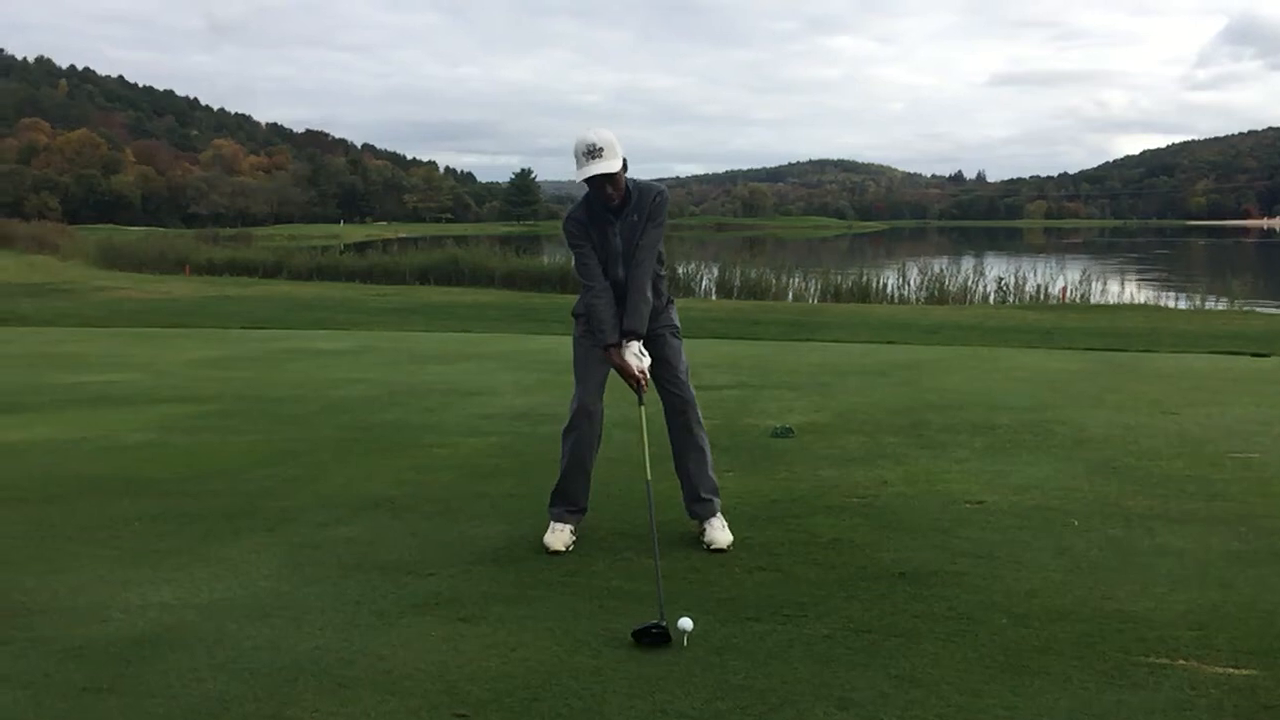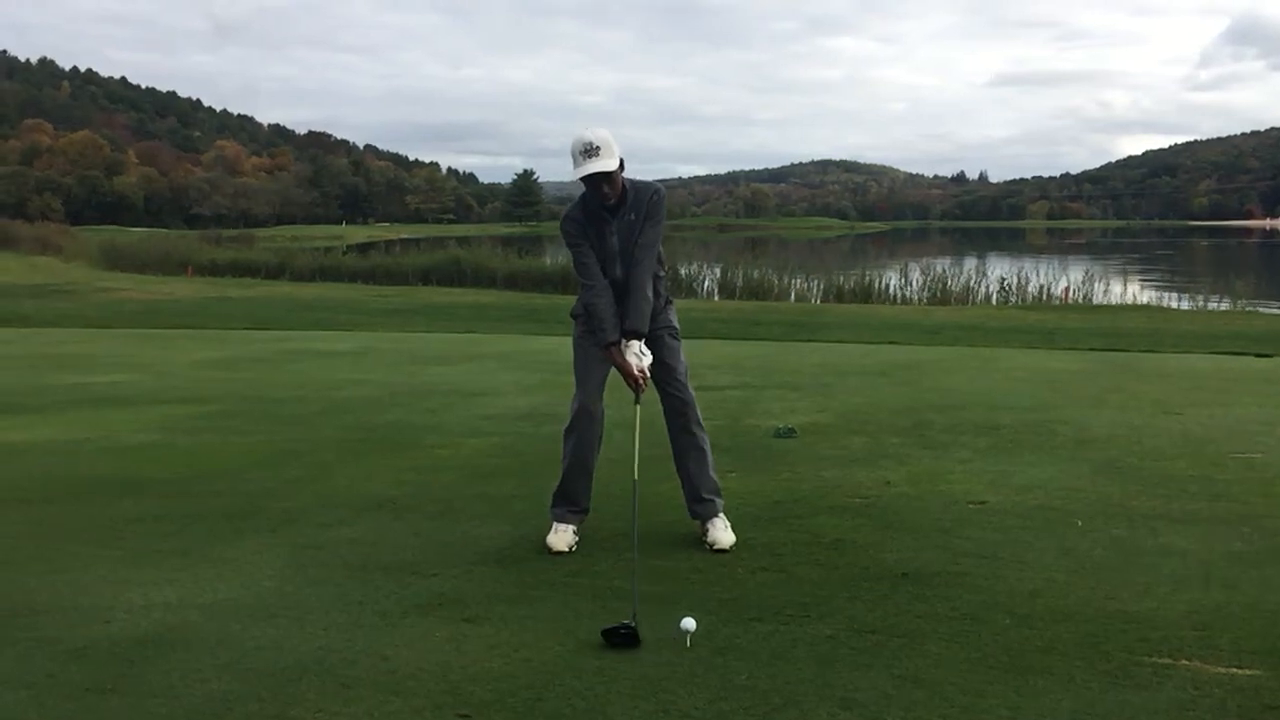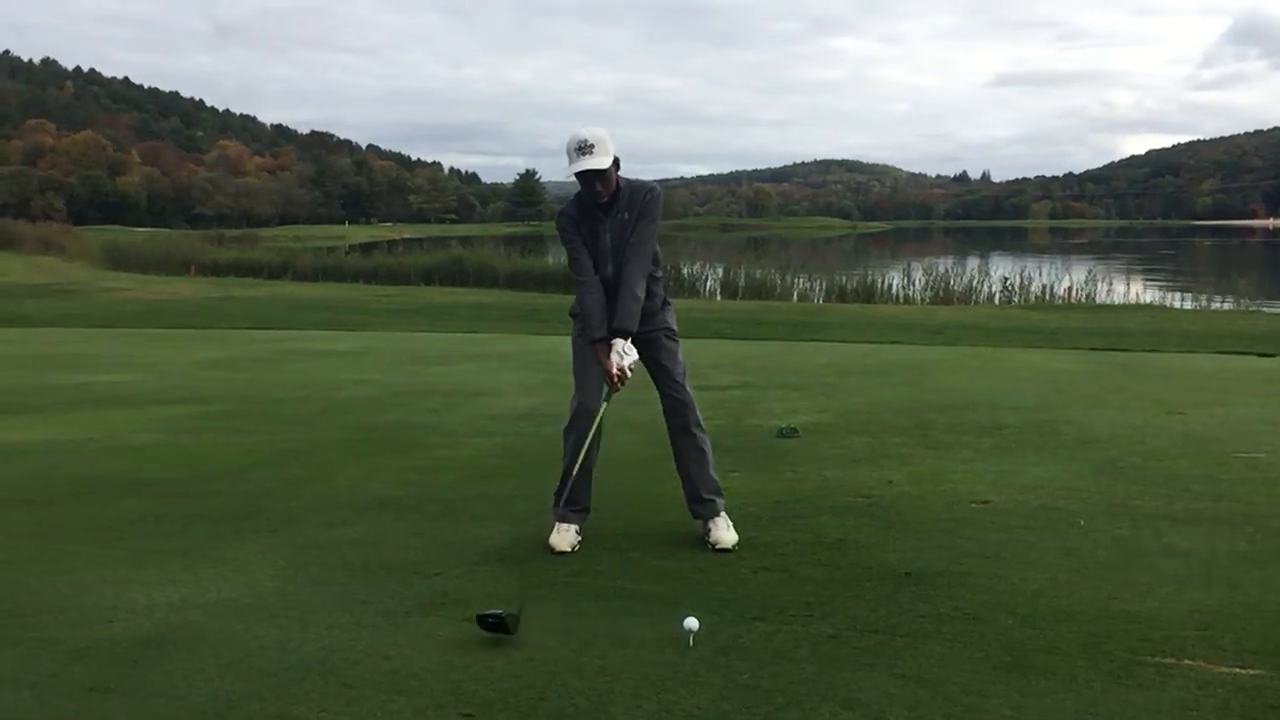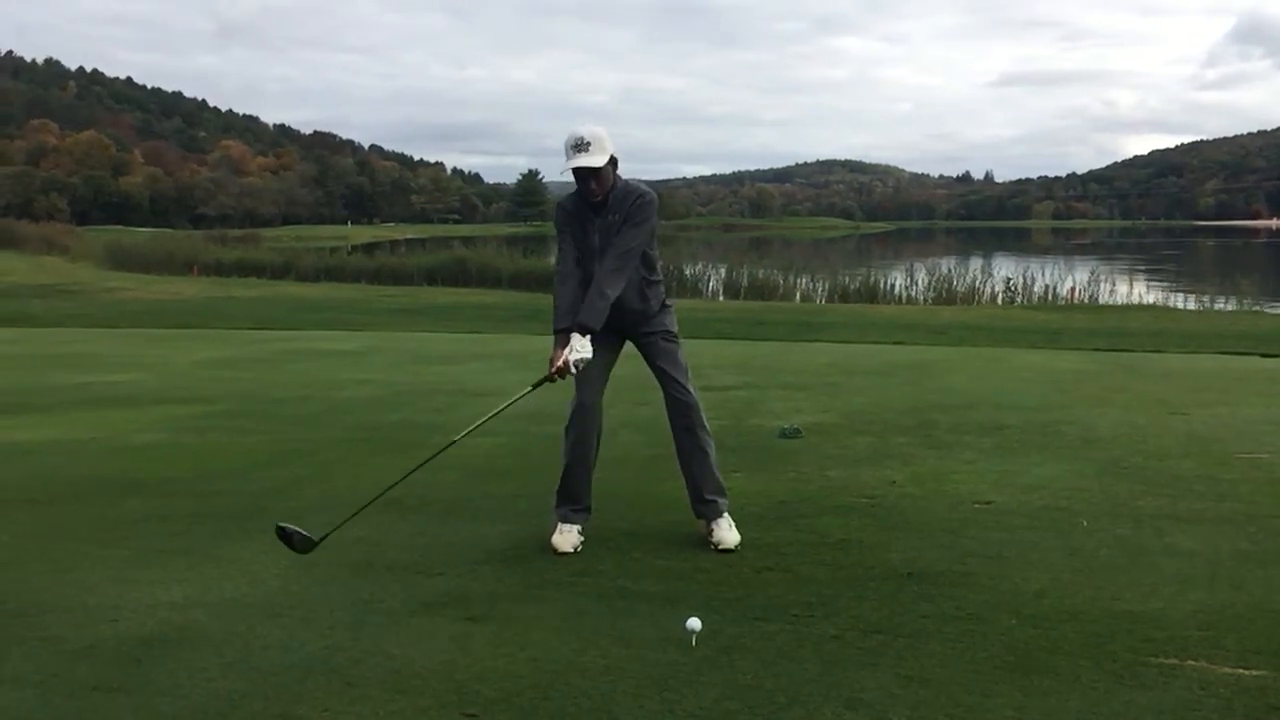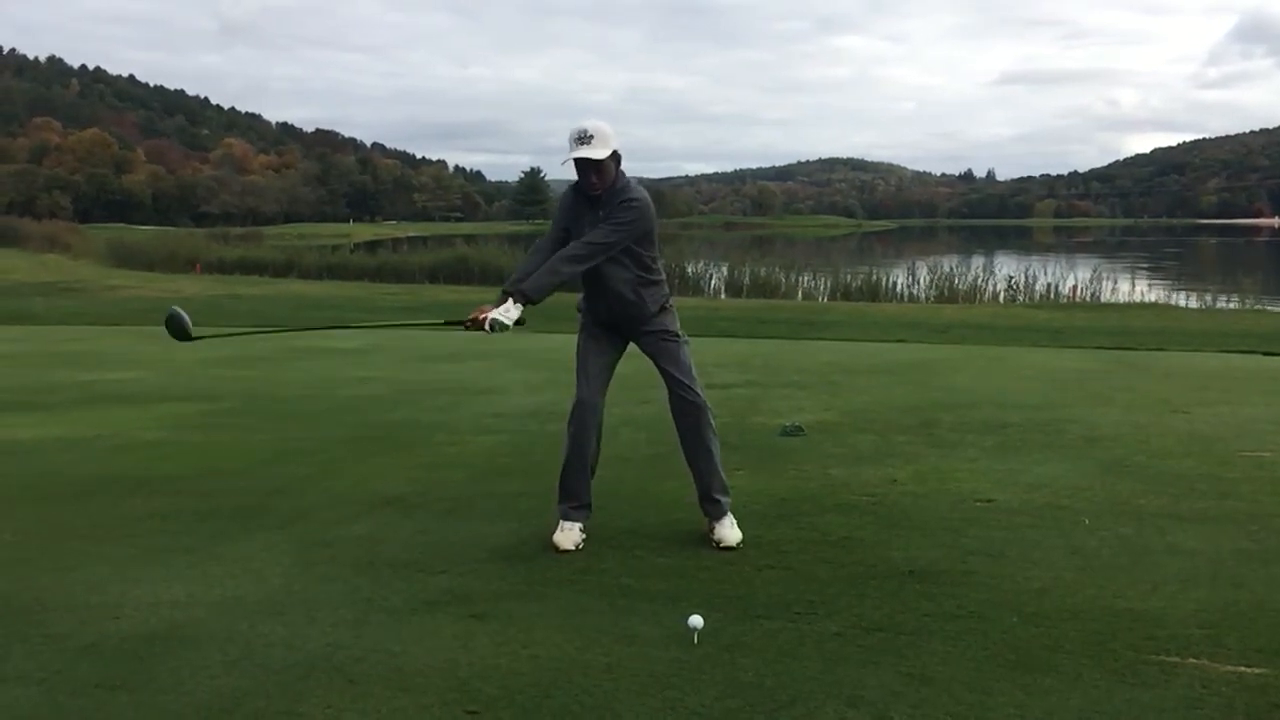
dt=1s
person 1, frame 1
left shoulder: (653, 198)
right shoulder: (577, 220)
left elbow: (643, 270)
right elbow: (595, 286)
left wrist: (633, 341)
right wrist: (615, 351)
left hip: (653, 312)
right hip: (597, 317)
left knee: (682, 403)
right knee: (585, 406)
left ankle: (708, 510)
right ankle: (565, 513)
person 1, frame 2
left shoulder: (651, 197)
right shoulder: (574, 220)
left elbow: (643, 269)
right elbow: (594, 285)
left wrist: (635, 340)
right wrist: (615, 352)
left hip: (652, 311)
right hip: (597, 317)
left knee: (682, 402)
right knee: (586, 406)
left ankle: (710, 511)
right ankle: (567, 514)
person 1, frame 3
left shoulder: (646, 196)
right shoulder: (570, 216)
left elbow: (637, 268)
right elbow: (586, 281)
left wrist: (623, 338)
right wrist: (600, 348)
left hip: (648, 310)
right hip: (593, 316)
left knee: (680, 401)
right knee: (585, 405)
left ankle: (710, 510)
right ankle: (568, 514)
person 1, frame 4
left shoulder: (641, 200)
right shoulder: (567, 210)
left elbow: (614, 269)
right elbow: (567, 273)
left wrist: (581, 334)
right wrist: (562, 337)
left hip: (649, 312)
right hip: (594, 319)
left knee: (683, 400)
right knee: (585, 405)
left ankle: (715, 511)
right ankle: (571, 514)
person 1, frame 5
left shoulder: (635, 203)
right shoulder: (573, 198)
left elbow: (577, 256)
right elbow: (545, 249)
left wrist: (518, 302)
right wrist: (505, 296)
left hip: (651, 313)
right hip: (600, 317)
left knee: (690, 399)
right knee: (586, 404)
left ankle: (718, 510)
right ankle: (573, 513)
